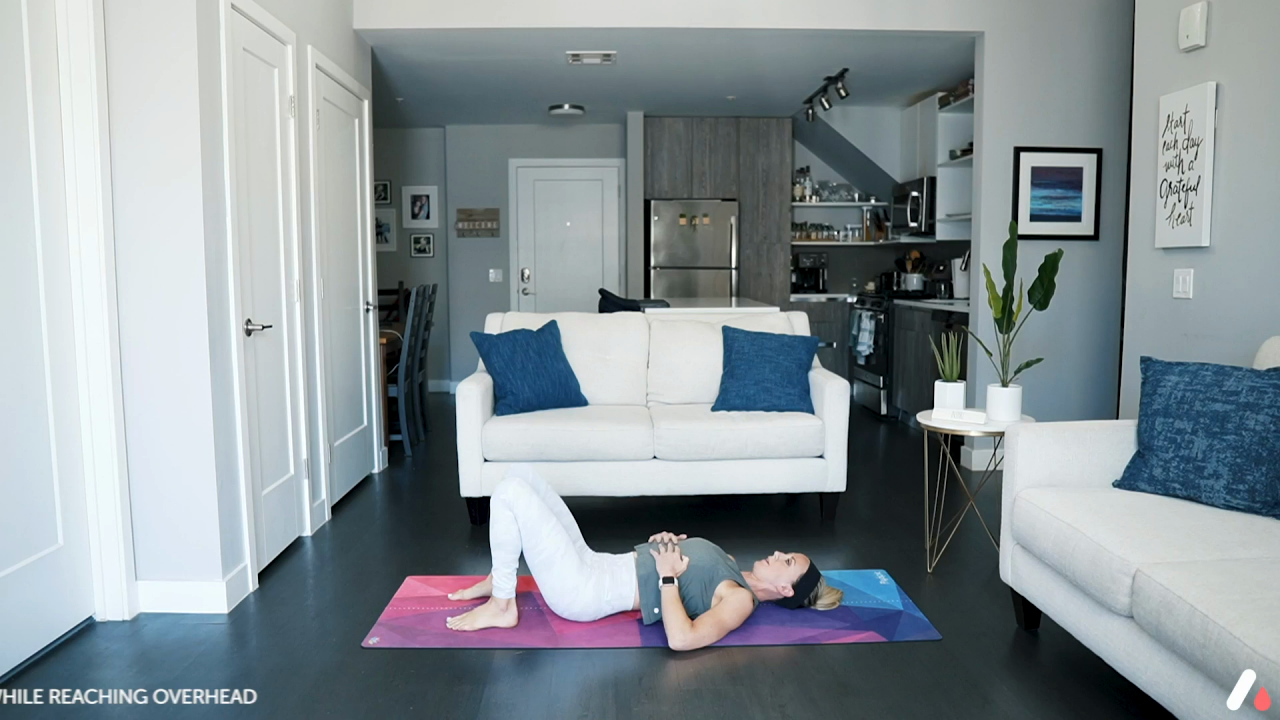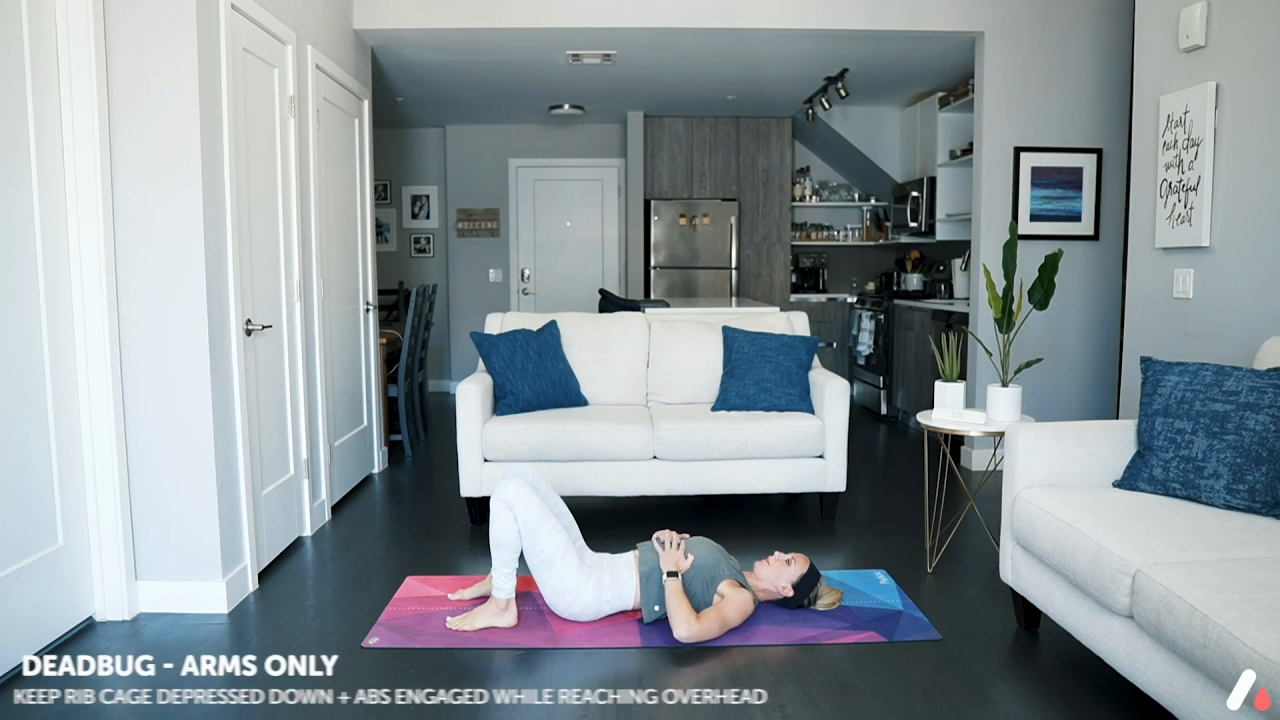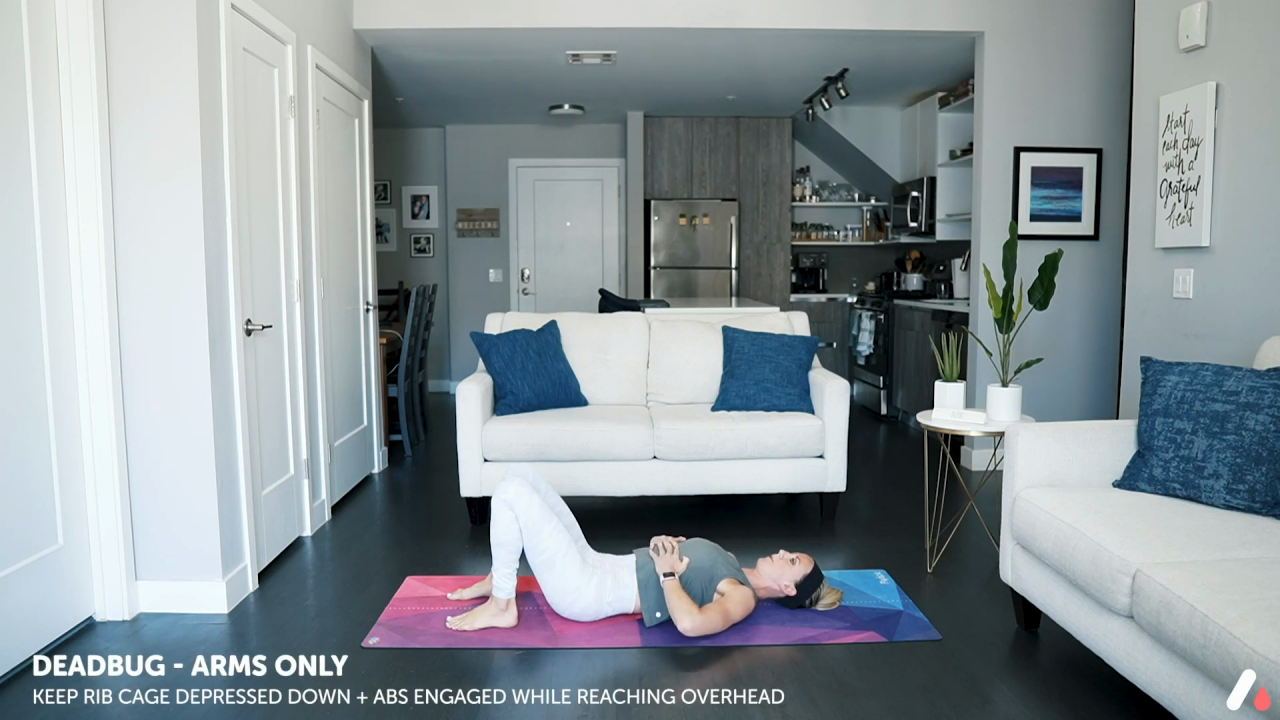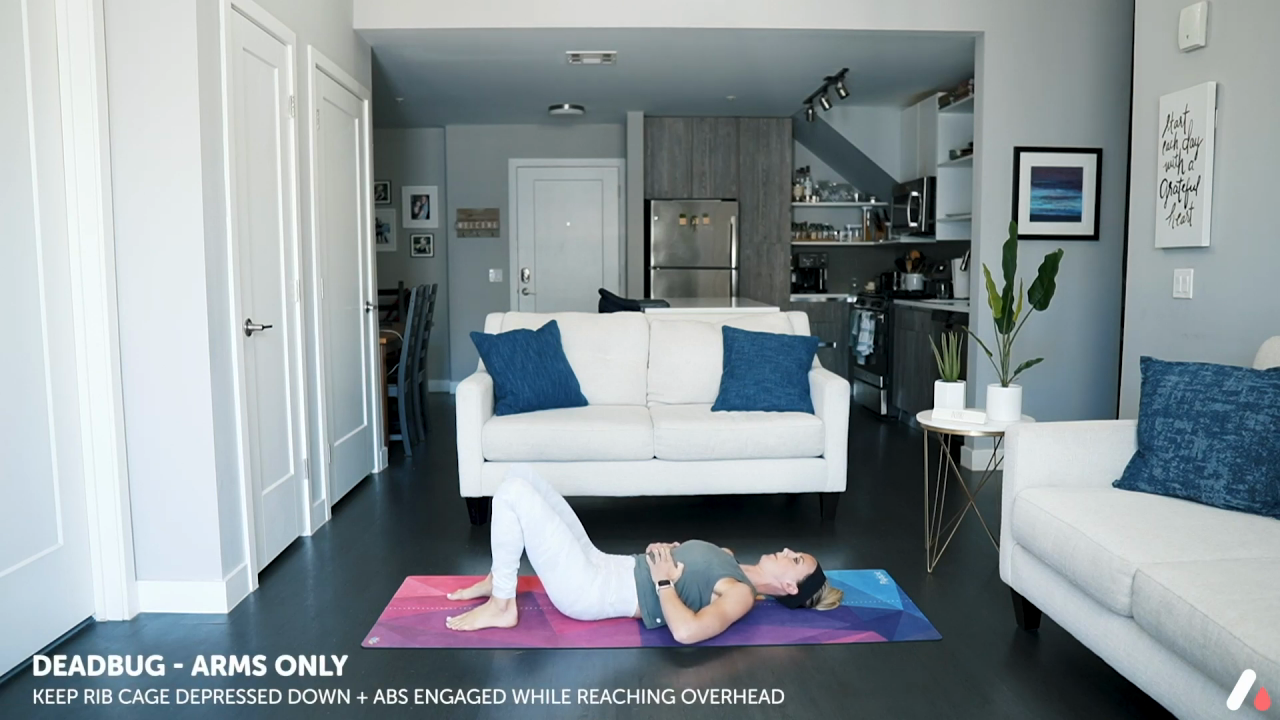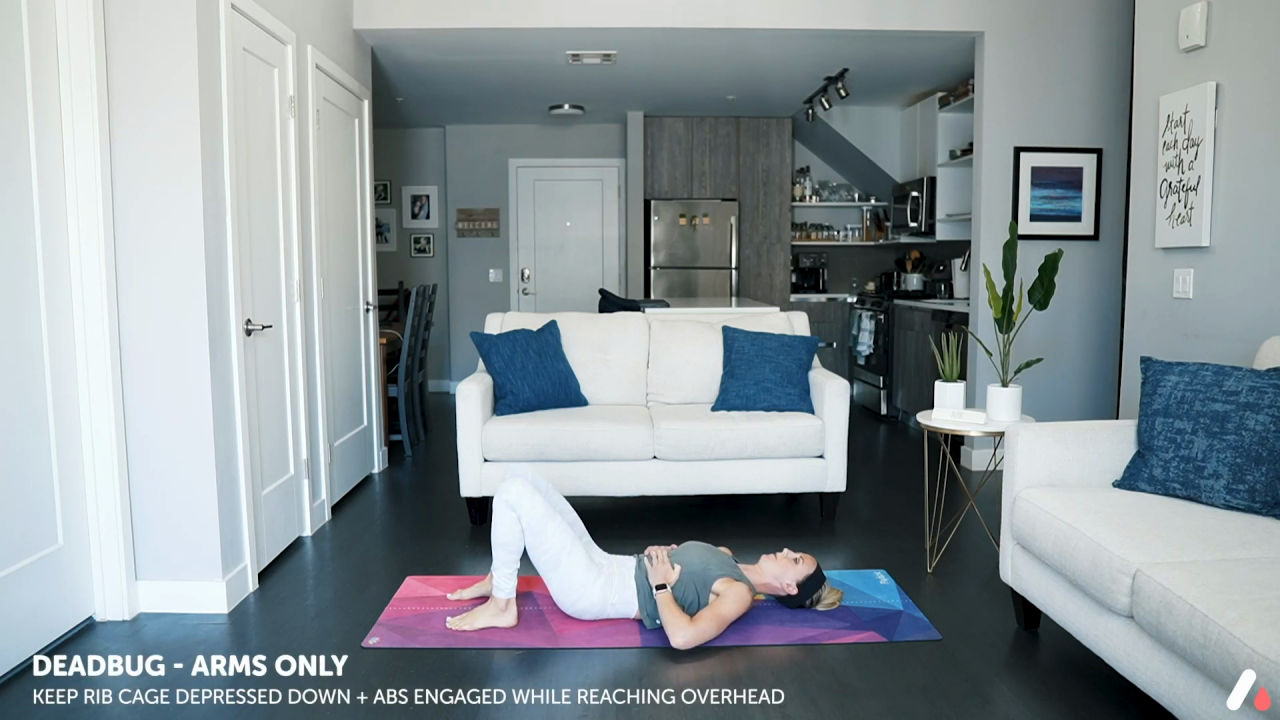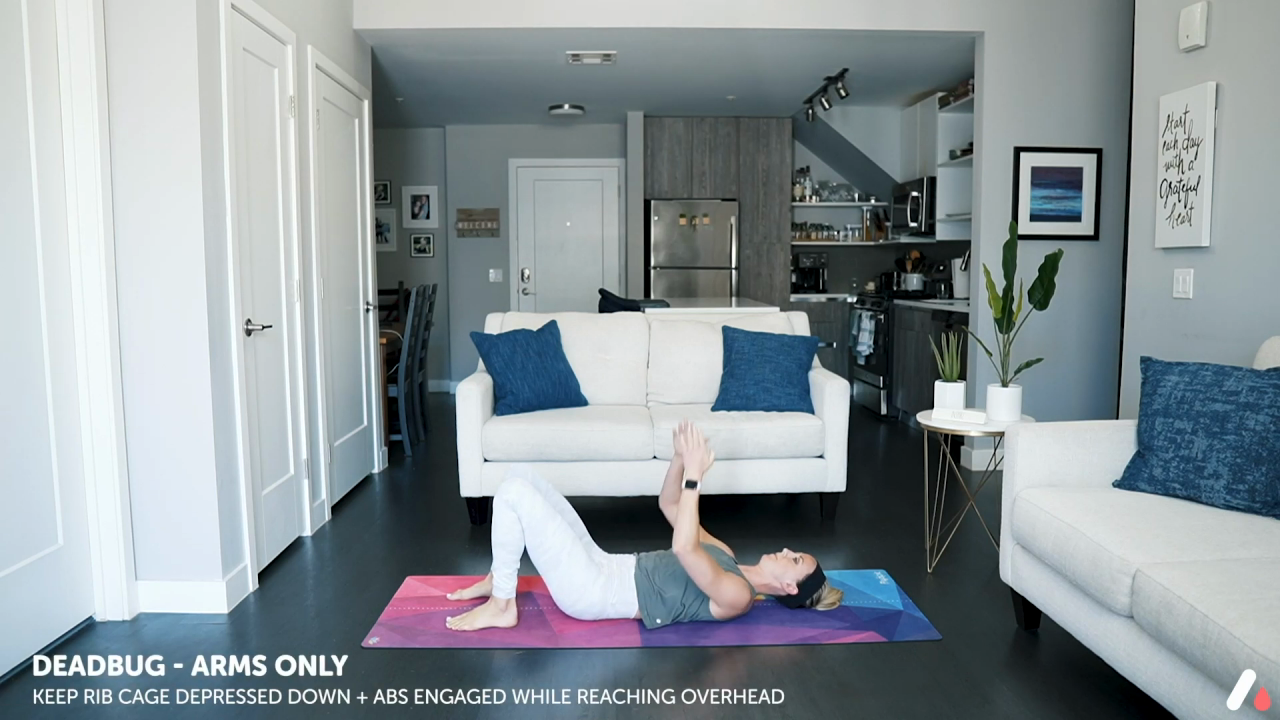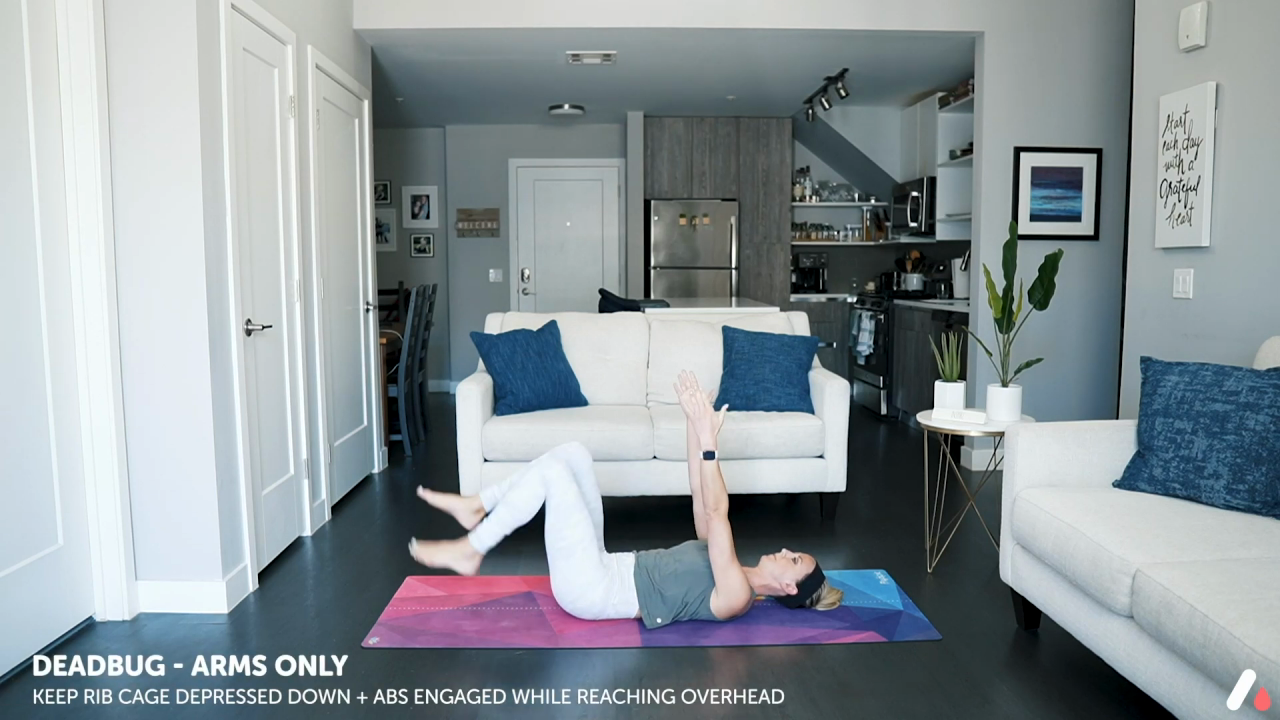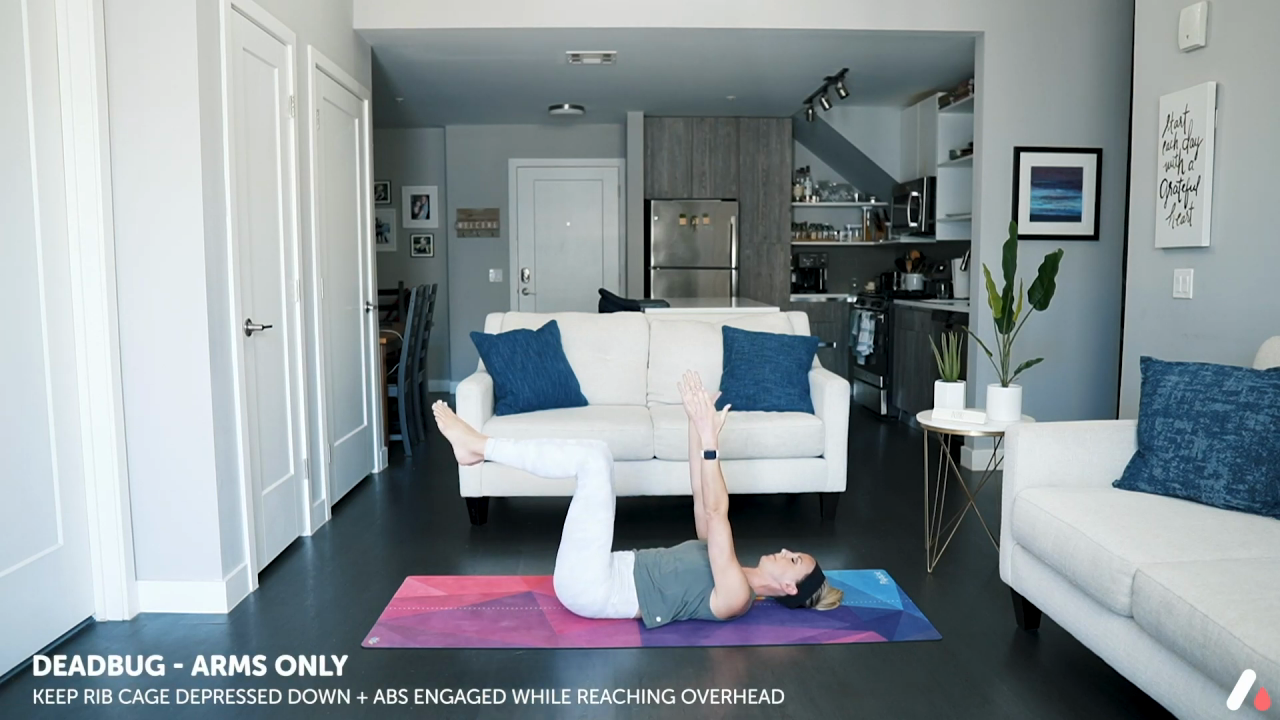
dt=0.7s
person 1, frame 1
left shoulder: (740, 600)
right shoulder: (732, 573)
left elbow: (681, 639)
left wrist: (668, 576)
right wrist: (667, 543)
left hip: (581, 591)
right hip: (592, 568)
left knee: (511, 491)
right knee: (522, 473)
left ankle: (501, 606)
right ankle: (499, 579)
person 1, frame 2
left shoulder: (741, 599)
right shoulder: (734, 574)
left elbow: (685, 630)
left wrist: (672, 570)
right wrist: (668, 540)
left hip: (580, 592)
right hip: (592, 566)
left knee: (510, 492)
right knee: (521, 473)
left ankle: (501, 606)
right ankle: (497, 579)
person 1, frame 3
left shoulder: (742, 598)
right shoulder: (734, 574)
left elbow: (690, 623)
left wrist: (668, 573)
right wrist: (667, 546)
left hip: (583, 592)
right hip: (594, 567)
left knee: (511, 492)
right knee: (521, 473)
left ankle: (501, 607)
right ankle: (497, 580)
person 1, frame 4
left shoulder: (741, 595)
right shoulder: (734, 572)
left elbow: (686, 631)
left wrist: (664, 580)
right wrist: (667, 550)
left hip: (586, 591)
right hip: (599, 566)
left knee: (512, 493)
right knee: (521, 473)
left ankle: (501, 606)
right ankle: (498, 579)
person 1, frame 5
left shoulder: (739, 594)
right shoulder: (730, 565)
left elbow: (682, 637)
left wrist: (661, 584)
right wrist: (664, 555)
left hip: (588, 590)
right hip: (601, 567)
left knee: (514, 492)
right knee: (522, 474)
left ankle: (502, 606)
right ankle: (498, 579)
person 1, frame 6
left shoulder: (735, 596)
right shoulder: (726, 557)
left elbow: (683, 547)
right elbow: (669, 504)
left wrist: (693, 476)
right wrist: (681, 458)
left hip: (591, 590)
right hip: (602, 569)
left knee: (514, 493)
right knee: (522, 477)
left ankle: (502, 606)
right ankle: (497, 579)
person 1, frame 7
left shoulder: (736, 595)
right shoulder: (726, 567)
left elbow: (716, 512)
right elbow: (701, 495)
left wrist: (709, 440)
right wrist: (694, 422)
left hip: (587, 590)
right hip: (599, 576)
left knee: (553, 472)
right knee: (573, 454)
left ankle: (470, 550)
right ankle: (476, 509)
person 1, frame 8
left shoulder: (735, 595)
right shoulder: (729, 571)
left elbow: (715, 513)
right elbow: (701, 497)
left wrist: (710, 439)
right wrist: (696, 422)
left hip: (588, 588)
right hip: (600, 577)
left knee: (593, 460)
right knee: (594, 454)
left ankle: (480, 445)
right ankle: (479, 448)
